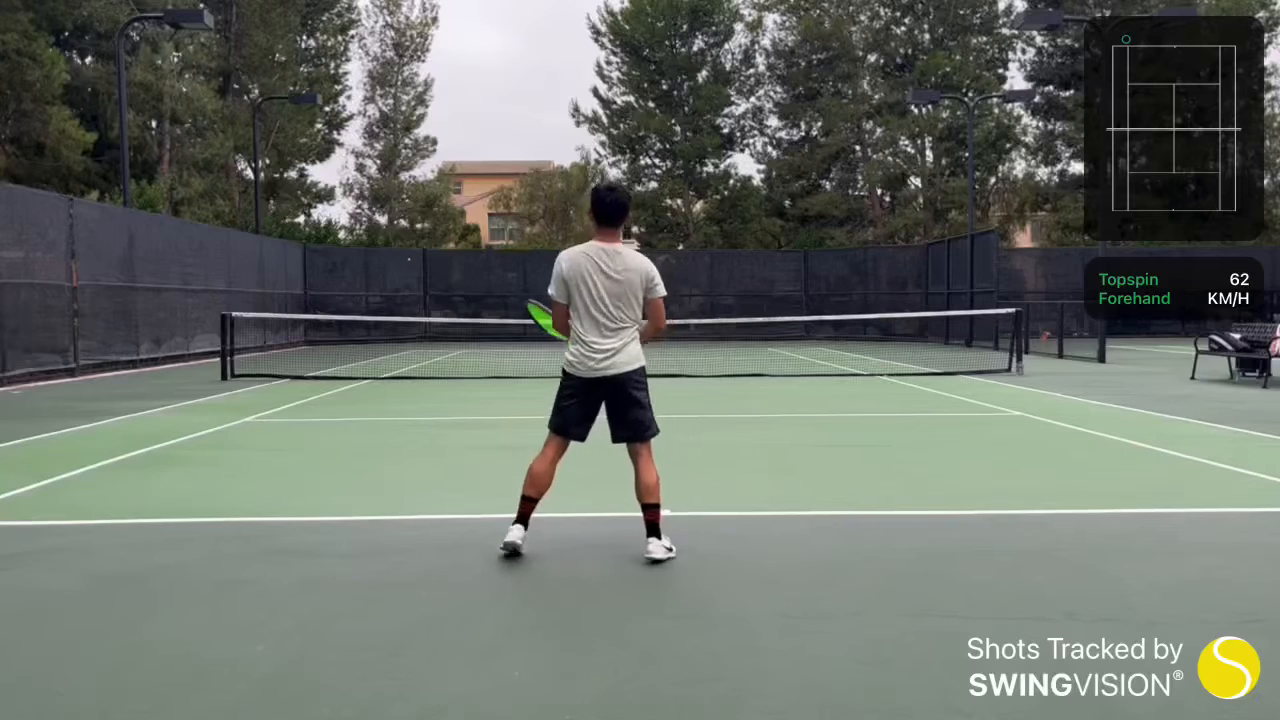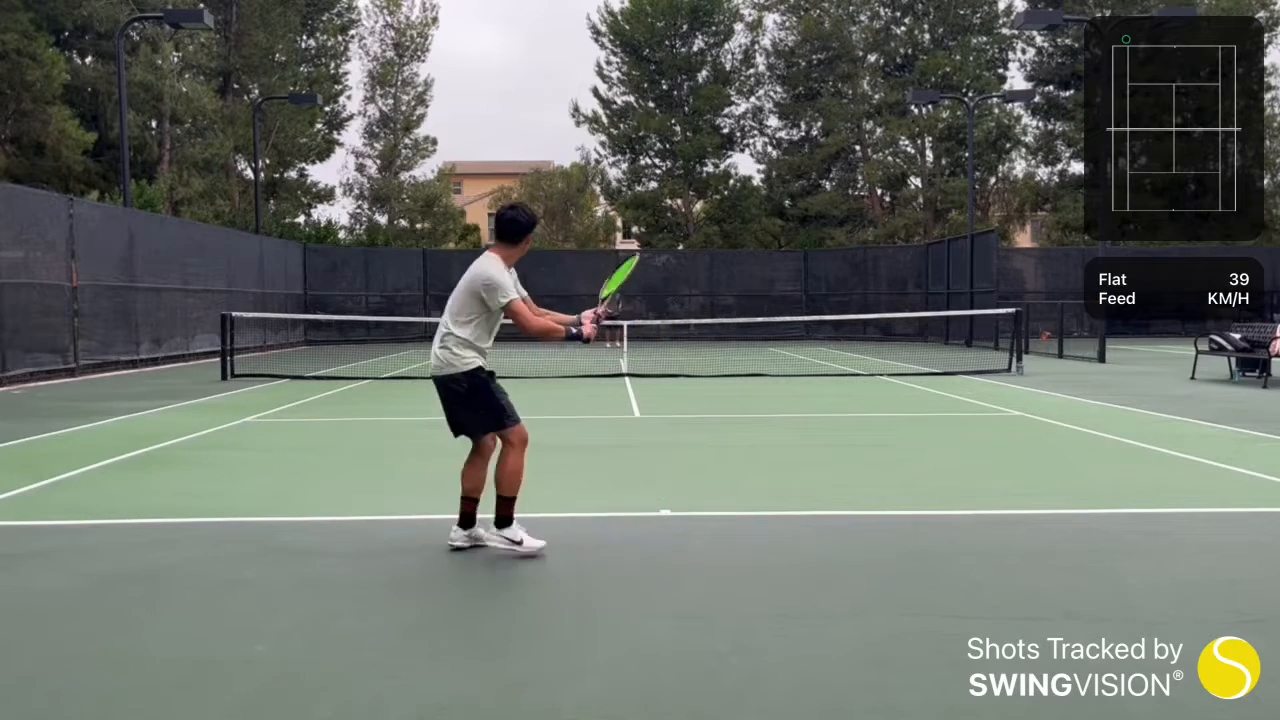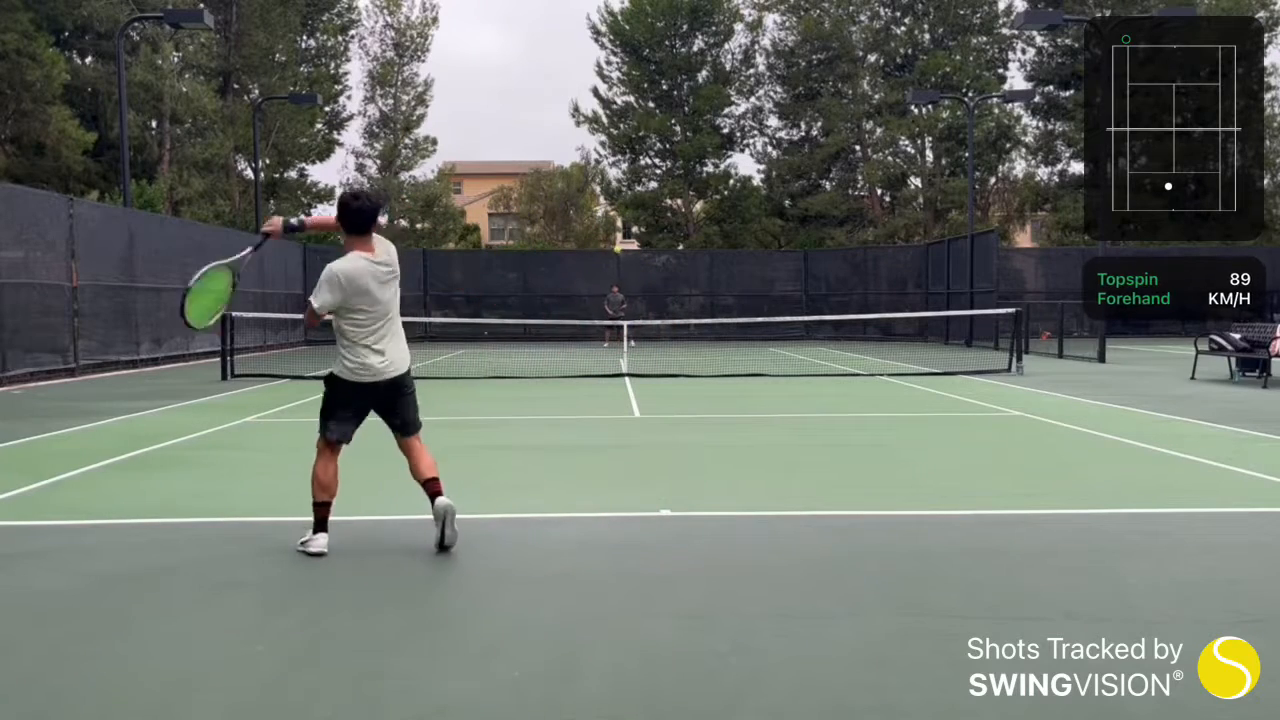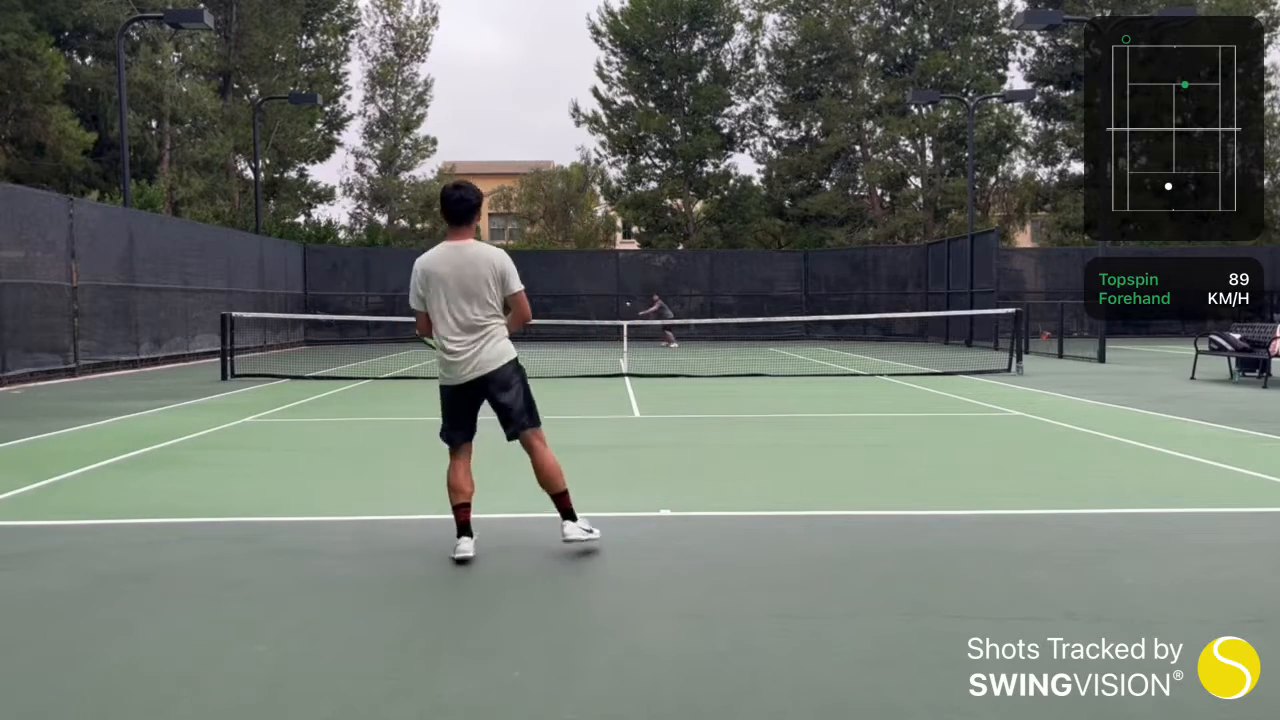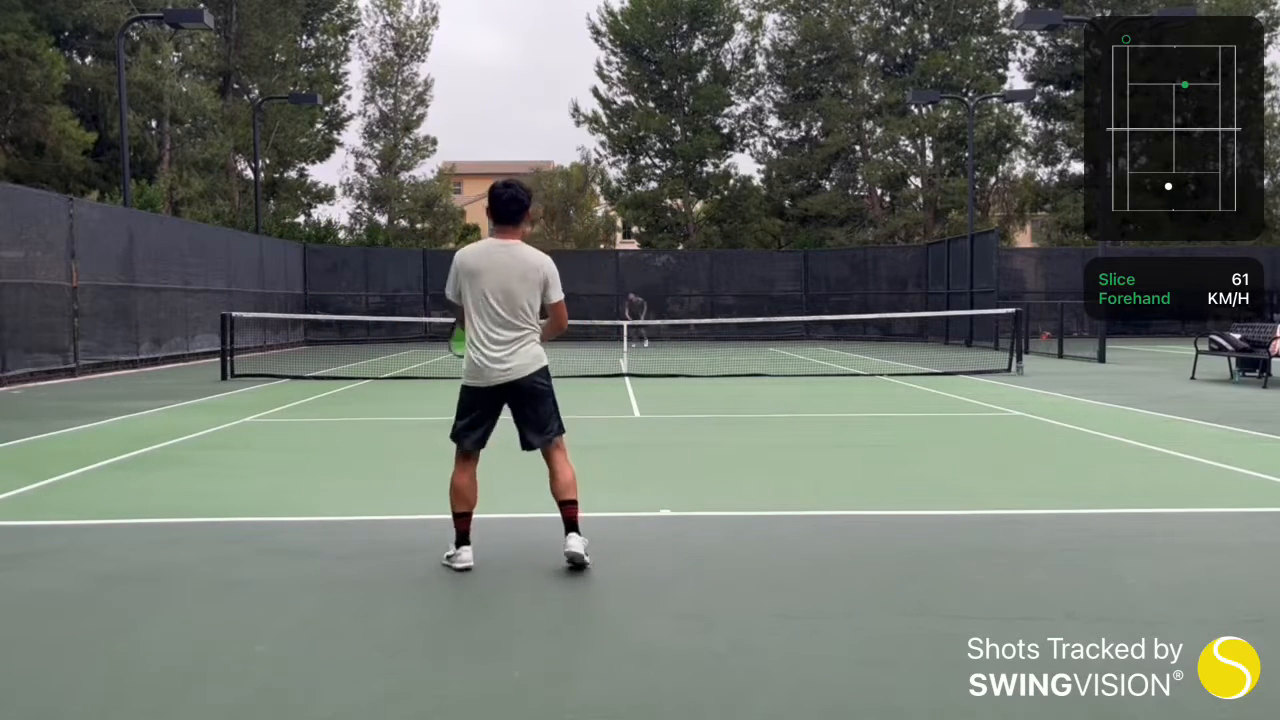
dt=1s
person 1, frame 1
left shoulder: (567, 260)
right shoulder: (642, 265)
left elbow: (560, 322)
right elbow: (658, 325)
left hip: (580, 370)
right hip: (626, 370)
left knee: (552, 447)
right knee: (642, 454)
left ankle: (518, 528)
right ankle: (655, 539)
person 1, frame 2
left shoulder: (497, 268)
right shoulder: (493, 273)
left elbow: (533, 315)
right elbow: (530, 325)
left wrist: (583, 316)
right wrist: (576, 332)
left hip: (453, 366)
right hip: (461, 368)
left knee: (483, 444)
right knee: (516, 438)
left ankle: (467, 529)
right ankle: (504, 527)
person 1, frame 3
left shoulder: (337, 271)
right shoulder: (385, 249)
left elbow: (312, 319)
right elbow: (337, 225)
right wrist: (291, 224)
left hip: (354, 376)
right hip: (397, 370)
left knee: (327, 450)
right knee: (412, 444)
left ankle: (319, 533)
right ankle: (439, 500)
person 1, frame 4
left shoulder: (423, 265)
right shoulder: (495, 258)
left elbow: (424, 328)
right elbow: (522, 316)
left hip: (455, 373)
right hip: (499, 364)
left knee: (459, 455)
right knee: (535, 442)
left ankle: (463, 538)
right ankle: (570, 520)
person 1, frame 5
left shoulder: (464, 257)
right shoulder: (542, 263)
left elbow: (463, 317)
right elbow: (559, 324)
left hip: (479, 374)
right hip: (530, 370)
left knee: (465, 458)
right knee: (556, 452)
left ankle: (462, 547)
right ankle: (573, 535)
